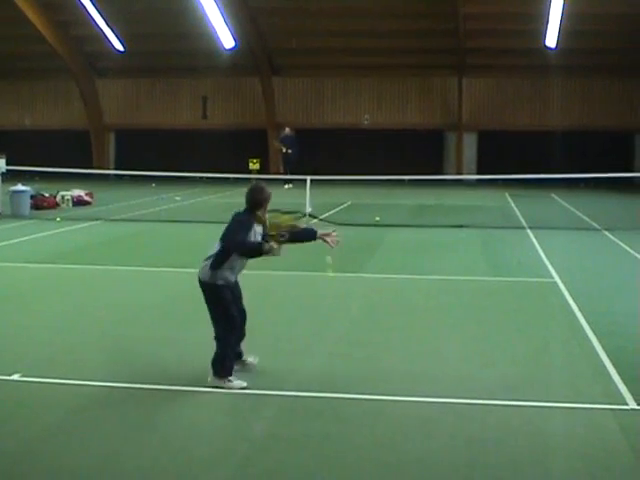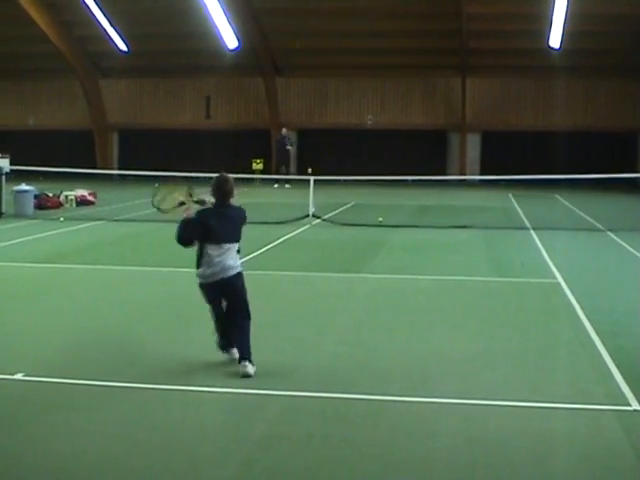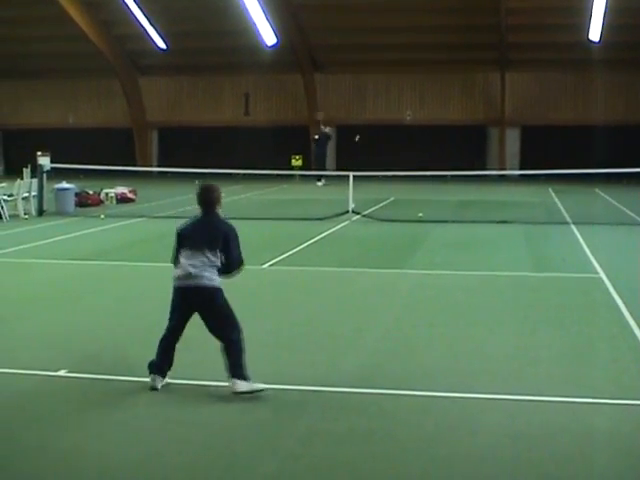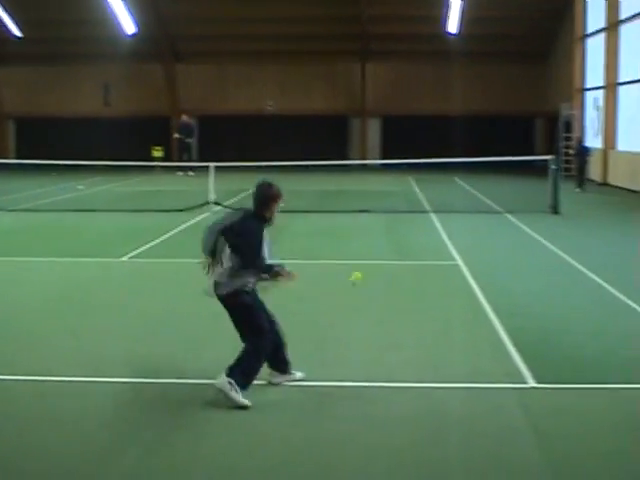
dt=1s
person 1, frame 1
left shoulder: (259, 224)
right shoulder: (241, 221)
left elbow: (288, 233)
right elbow: (240, 248)
left wrist: (318, 234)
right wrist: (263, 248)
left hip: (227, 278)
right hip: (213, 278)
left knee: (238, 319)
right knee: (229, 324)
left ankle: (235, 356)
right ankle: (220, 375)
person 1, frame 2
left shoulder: (204, 216)
right shoulder: (238, 213)
left elbow: (184, 240)
left wrist: (186, 222)
left hip: (208, 276)
right hip: (232, 273)
left knee: (220, 314)
right knee: (241, 316)
left ankle: (230, 348)
right ankle: (244, 361)
person 1, frame 3
left shoulder: (185, 230)
right shoulder: (226, 229)
left elbow: (176, 260)
right elbow: (235, 262)
left hip: (182, 285)
right hip: (206, 287)
left knee: (173, 330)
right knee: (231, 332)
left ankle: (156, 374)
right ankle: (239, 379)
person 1, frame 4
left shoulder: (241, 218)
right shoulder: (253, 229)
left elbow: (214, 231)
right elbow: (254, 266)
left wrist: (210, 256)
right wrist: (276, 271)
left hip: (229, 284)
right hip: (237, 289)
left knee: (268, 327)
right knee: (262, 336)
left ankle: (281, 370)
right ankle: (230, 381)
